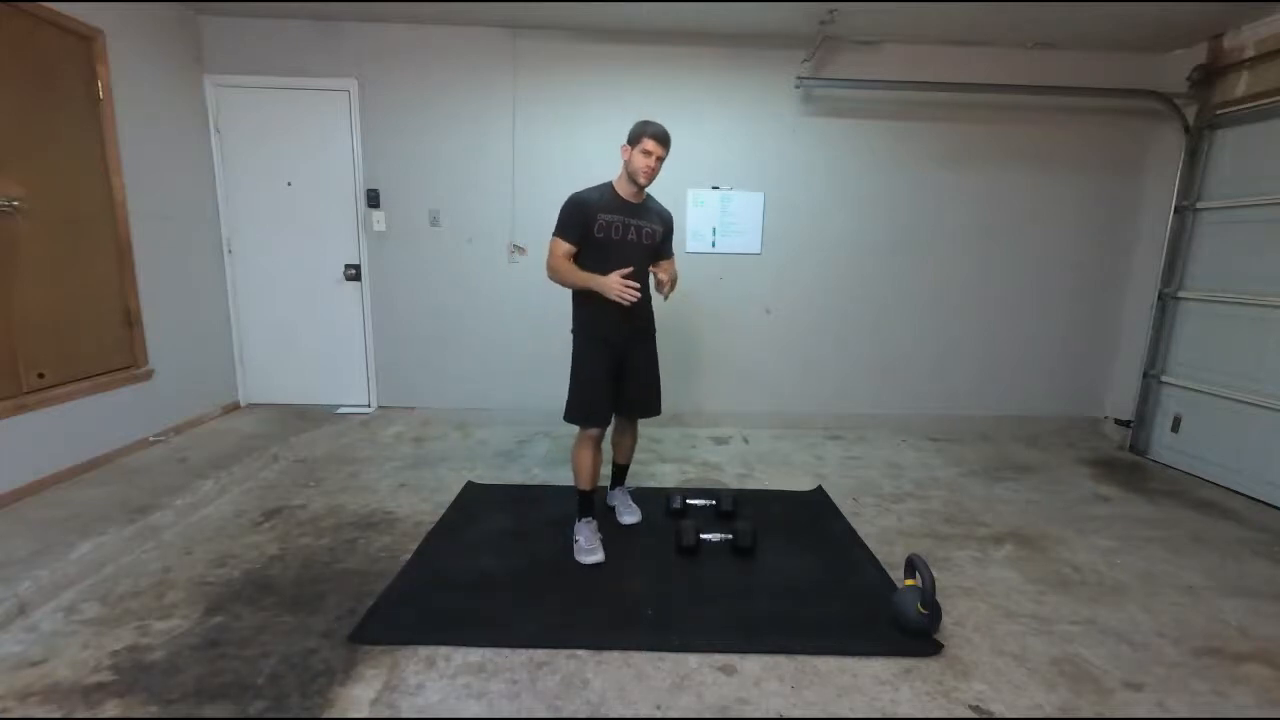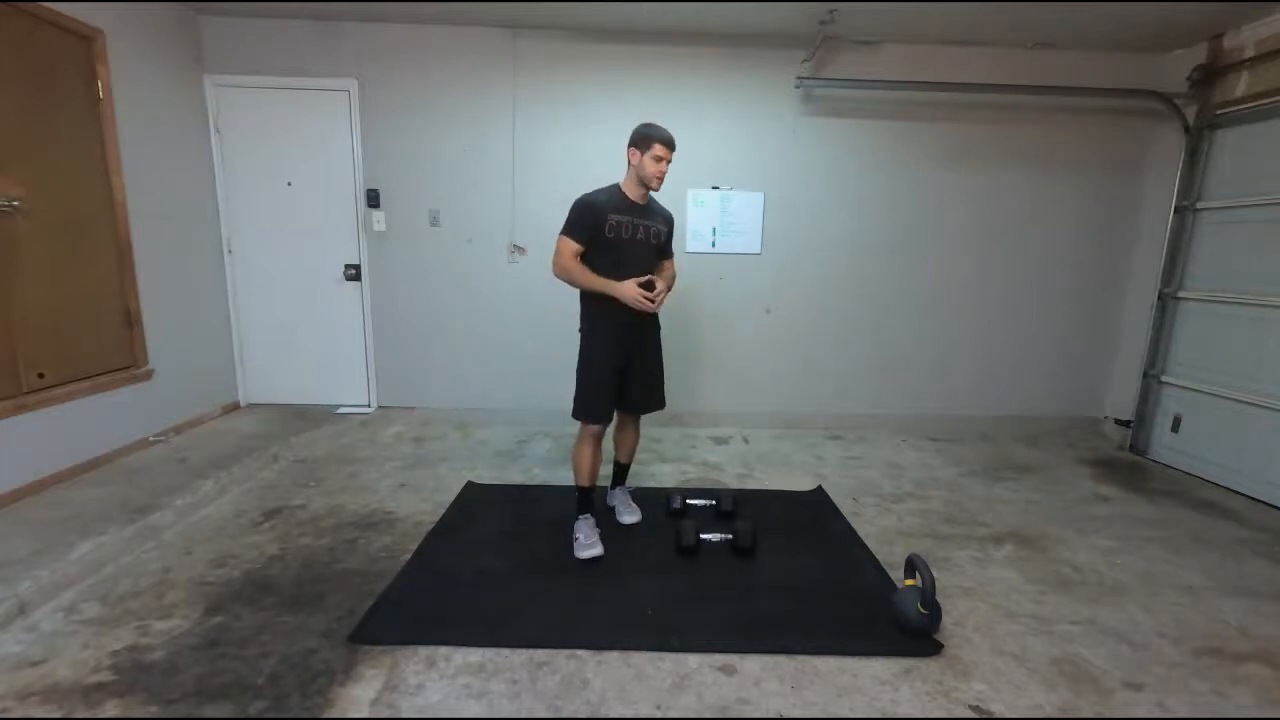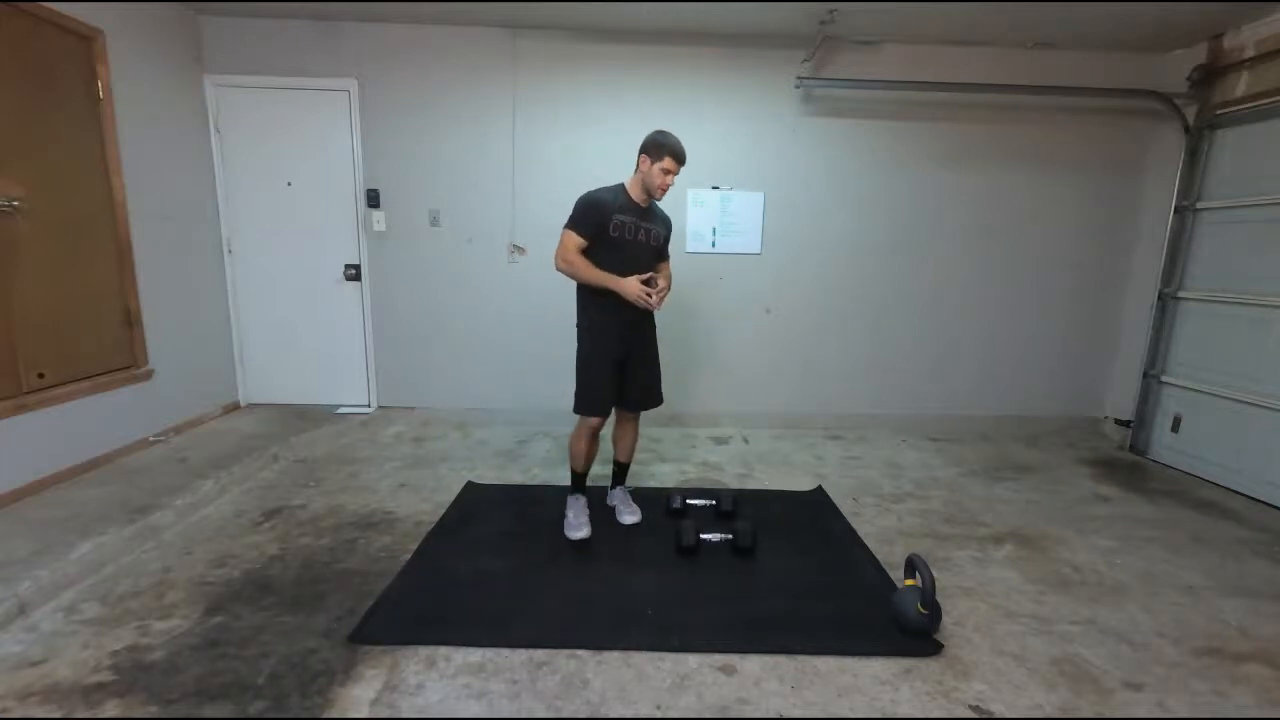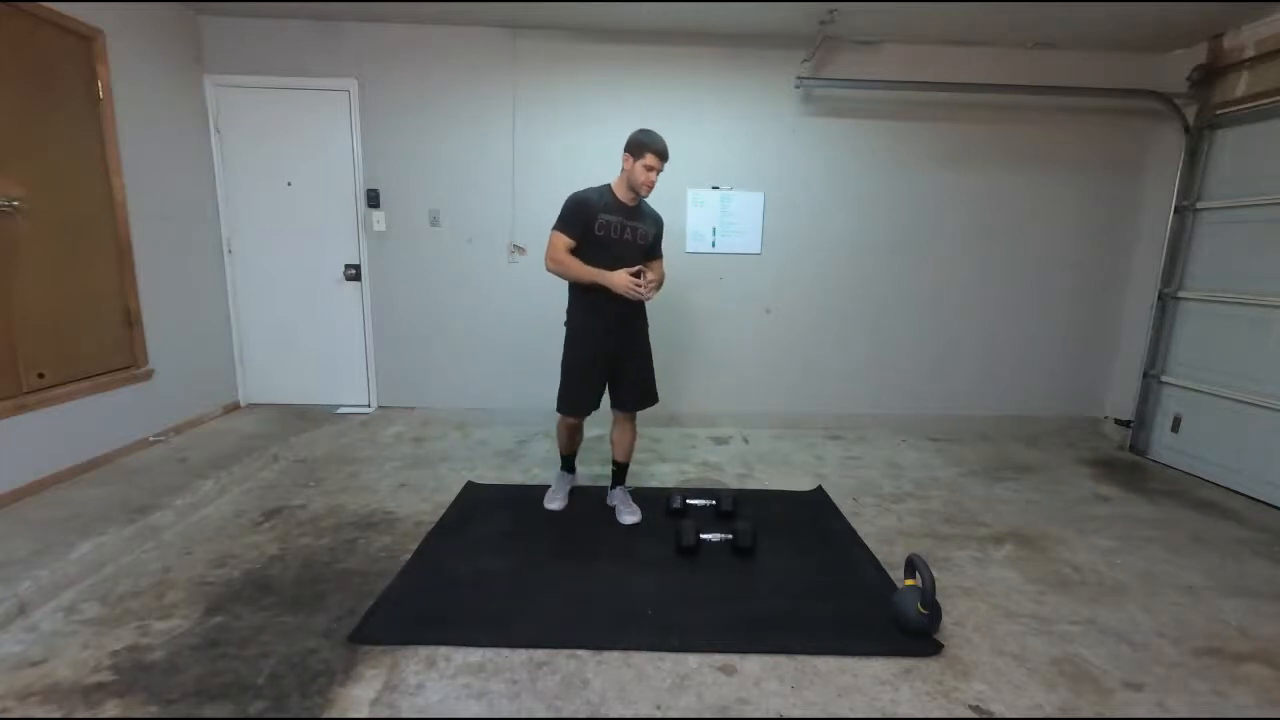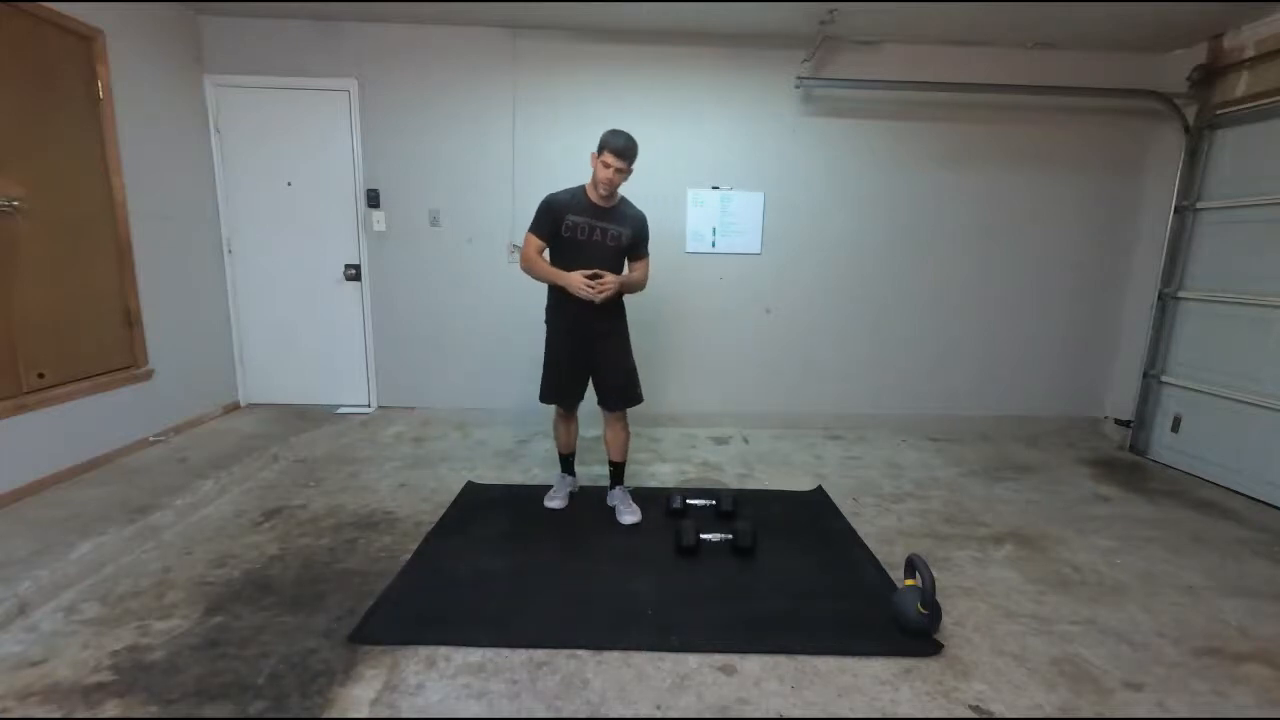
dt=0.3s
person 1, frame 1
left shoulder: (660, 217)
right shoulder: (585, 204)
left elbow: (666, 268)
right elbow: (555, 265)
left wrist: (666, 280)
right wrist: (599, 282)
left hip: (639, 334)
right hip: (594, 335)
left knee: (629, 418)
right knee: (591, 428)
left ankle: (618, 489)
right ankle: (585, 519)
person 1, frame 2
left shoulder: (662, 217)
right shoulder: (593, 205)
right elbow: (562, 264)
left wrist: (664, 286)
right wrist: (617, 288)
left hip: (644, 331)
right hip: (602, 332)
left knee: (631, 414)
right knee: (593, 425)
left ankle: (618, 489)
right ankle: (583, 516)
person 1, frame 3
left shoulder: (661, 221)
right shoulder: (597, 203)
right elbow: (565, 258)
left wrist: (663, 286)
right wrist: (620, 284)
left hip: (640, 330)
right hip: (599, 328)
left knee: (630, 412)
right knee: (591, 418)
left ankle: (618, 489)
right ankle: (576, 497)
person 1, frame 4
left shoulder: (652, 220)
right shoulder: (584, 203)
left elbow: (656, 269)
right elbow: (554, 258)
left wrist: (653, 280)
right wrist: (609, 278)
left hip: (631, 329)
right hip: (587, 328)
left knee: (626, 410)
right knee: (573, 414)
left ankle: (617, 488)
right ankle: (566, 473)
person 1, frame 5
left shoulder: (634, 219)
right shoulder: (557, 205)
left elbow: (640, 276)
right elbow: (528, 257)
left wrist: (618, 282)
right wrist: (565, 279)
left hip: (609, 327)
right hip: (564, 325)
left knee: (616, 409)
right knee: (564, 407)
left ankle: (617, 488)
right ankle: (567, 476)
